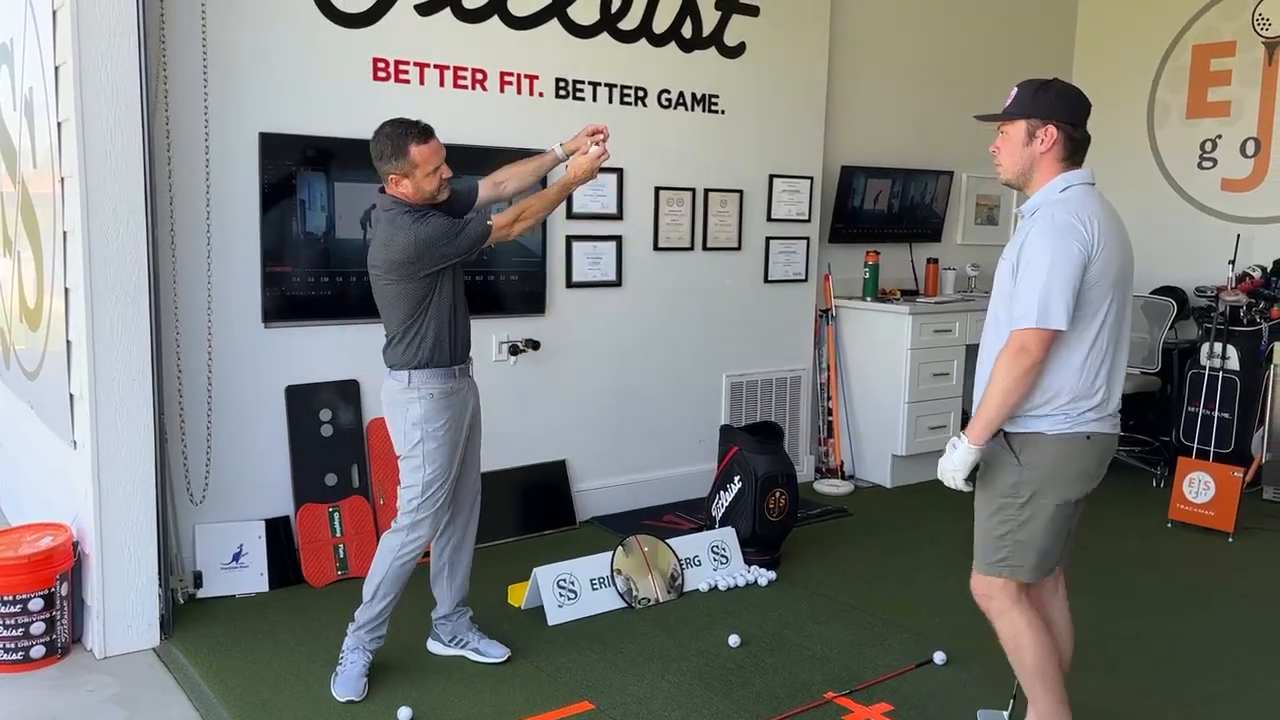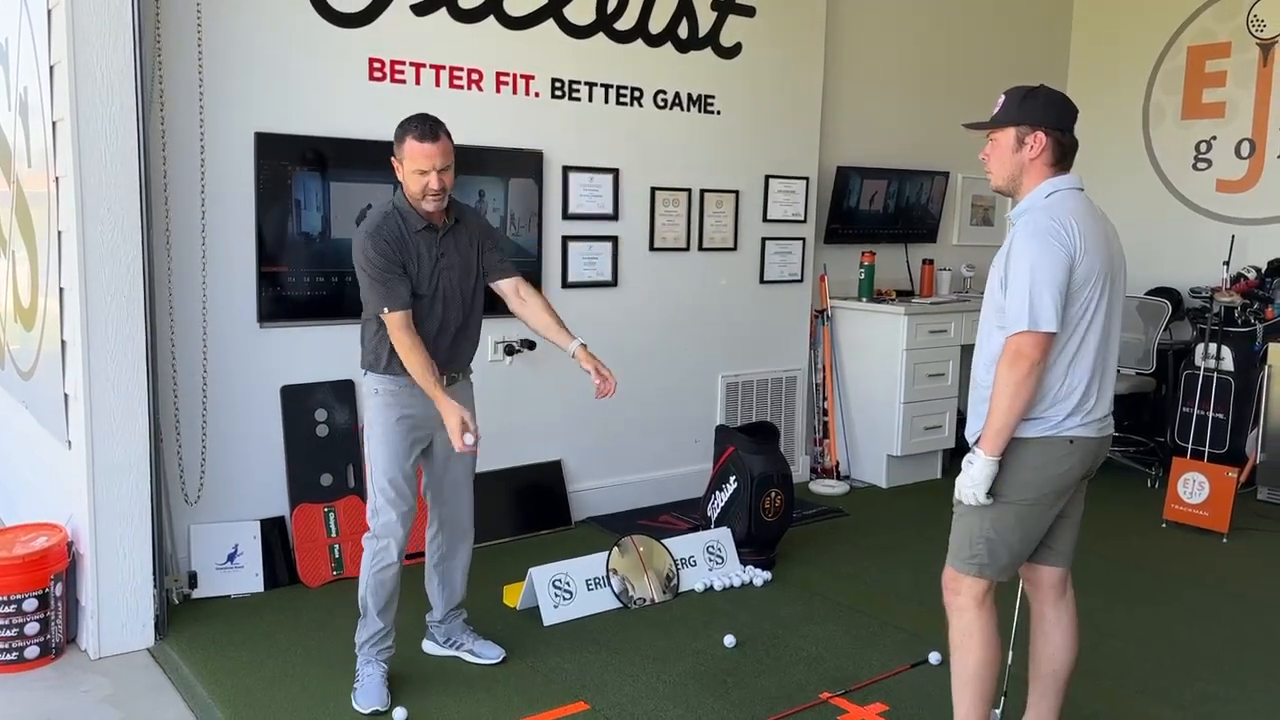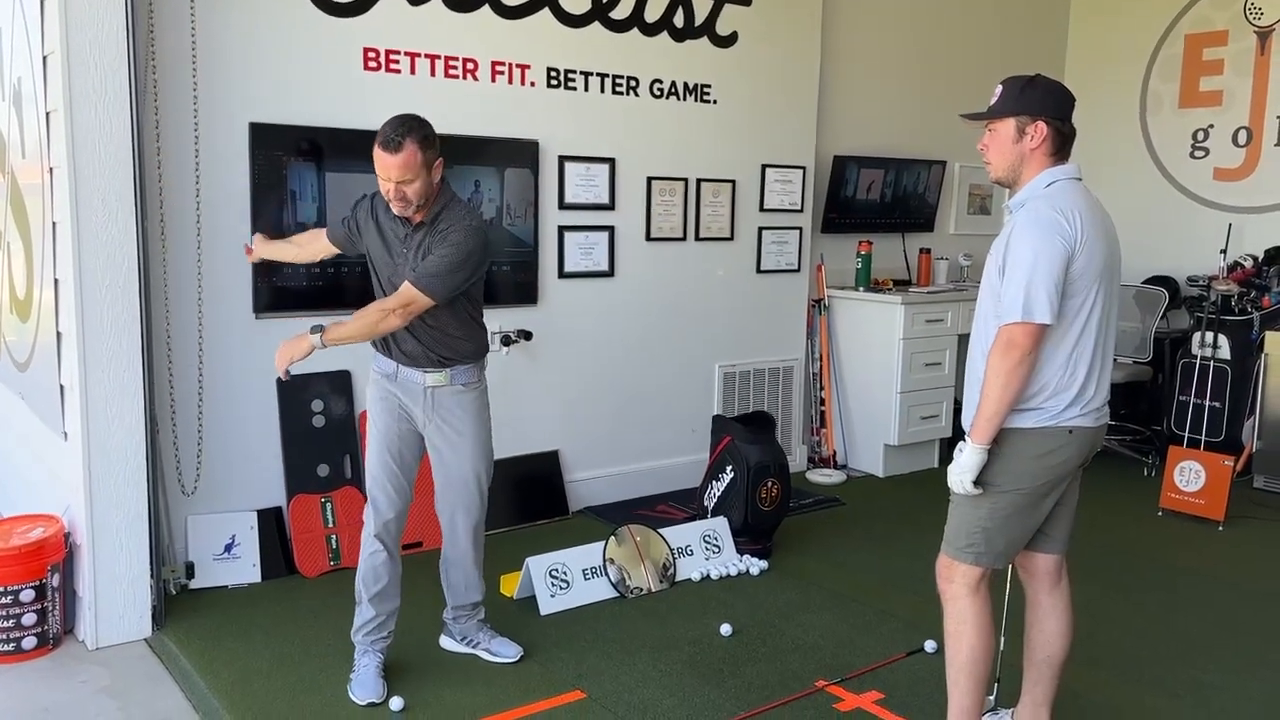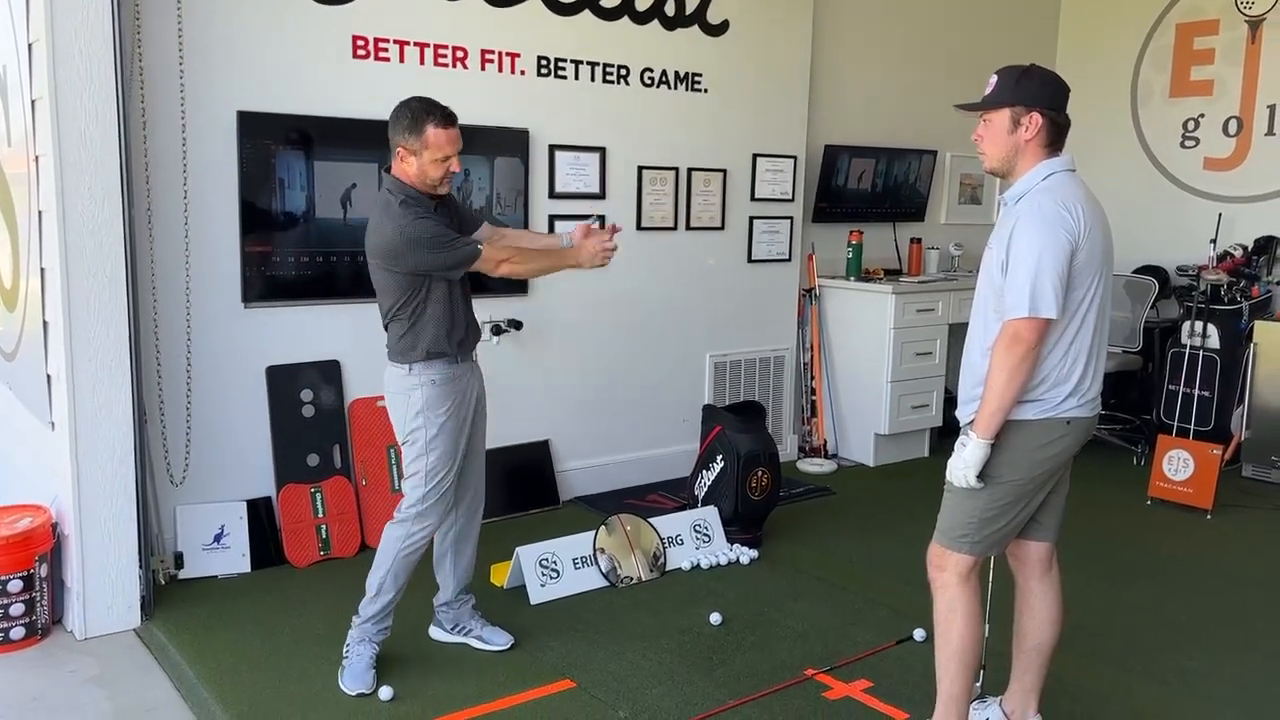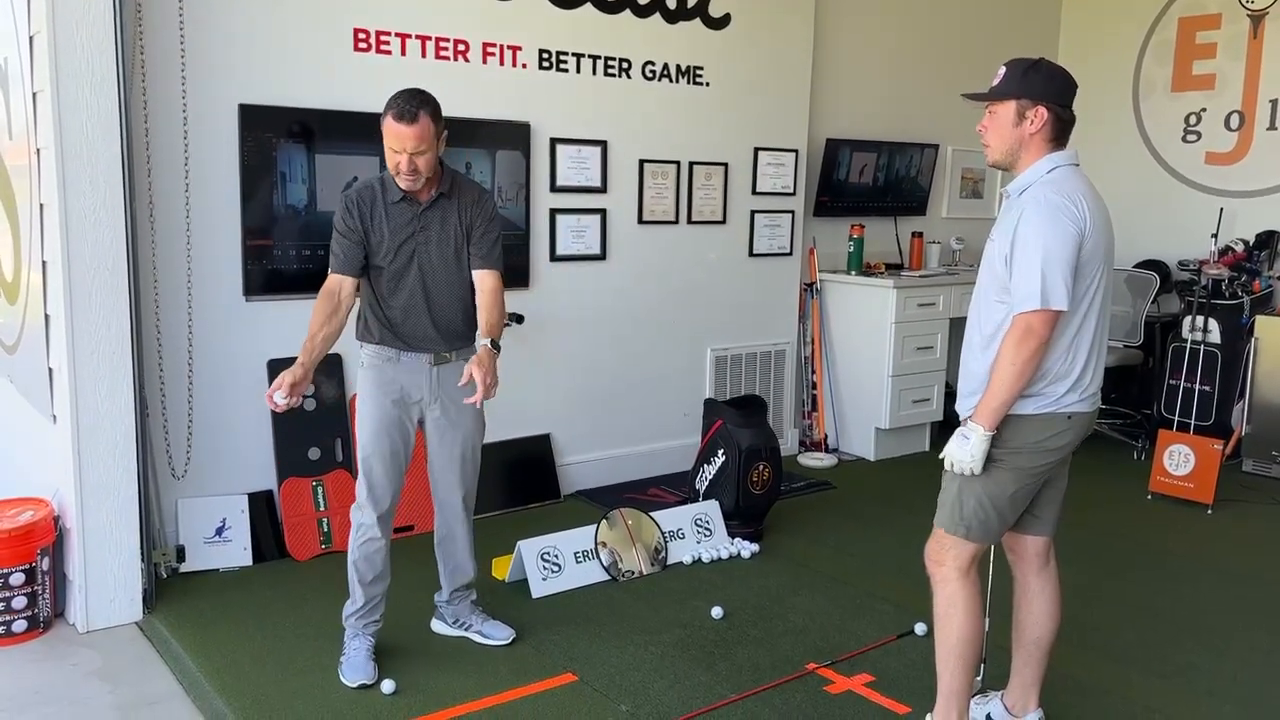
dt=1s
person 1, frame 1
left shoulder: (1058, 220)
right shoulder: (1083, 211)
left elbow: (1028, 347)
left wrist: (968, 440)
left hip: (1038, 439)
right hip: (1065, 432)
left knee: (998, 588)
right knee: (1041, 584)
person 1, frame 2
left shoulder: (1042, 225)
right shoulder: (1085, 218)
left elbow: (1026, 351)
left wrist: (985, 453)
left hip: (1031, 443)
right hip: (1071, 436)
left knee: (966, 587)
right knee: (1048, 584)
person 1, frame 3
left shoulder: (1043, 214)
right shoulder: (1080, 207)
left elbow: (1019, 339)
left wrist: (976, 441)
left hip: (1028, 432)
right hip: (1066, 424)
left knee: (960, 574)
right knee: (1043, 571)
person 1, frame 4
left shoulder: (1041, 207)
right shoulder: (1062, 198)
left elbow: (1023, 334)
left wrist: (979, 435)
left hip: (1022, 423)
right hip: (1052, 417)
left knee: (951, 563)
right knee: (1033, 558)
person 1, frame 5
left shoulder: (1046, 200)
right shoulder: (1060, 192)
left elbow: (1032, 328)
left wrist: (979, 425)
left hip: (1022, 418)
right hip: (1049, 412)
left knee: (949, 556)
right knee: (1030, 552)
person 2, frame 1
left shoulder: (430, 201)
right shoulder: (411, 234)
left elbow: (497, 185)
right elbow: (510, 226)
left wrist: (562, 151)
right wrist: (570, 182)
left hip: (455, 380)
right hip: (422, 391)
left knee: (460, 510)
right knee: (417, 519)
left ankle: (451, 625)
right ankle: (359, 646)
person 2, frame 2
left shoulder: (472, 225)
right shoulder: (378, 236)
left elbow: (518, 292)
right elbow: (402, 331)
left wrist: (577, 348)
right wrist: (442, 403)
left hip: (456, 389)
right hip: (396, 394)
left knee: (455, 518)
right knee: (389, 528)
left ankle: (446, 627)
right ankle: (371, 657)
person 2, frame 3
left shoulder: (464, 231)
right shoulder: (373, 210)
left elbow: (398, 310)
right elbow: (324, 241)
left wrist: (315, 340)
right wrist: (267, 247)
left hip: (457, 385)
right hip: (392, 380)
left knee: (463, 512)
right knee: (384, 516)
left ankle: (464, 624)
right ankle: (370, 647)
person 2, frame 4
left shoulder: (438, 198)
right shoulder: (400, 226)
left elbow: (492, 236)
right elbow: (496, 262)
left wrist: (566, 240)
right wrist: (574, 255)
left hip: (462, 368)
right hip: (425, 381)
left knee: (465, 500)
right knee: (423, 508)
left ankle: (453, 611)
right ankle: (364, 637)
person 2, frame 5
left shoulder: (474, 202)
right shoulder: (360, 203)
left elbow: (487, 284)
right elbow: (339, 291)
left wrist: (487, 349)
right wrist: (306, 363)
left hip: (456, 368)
right hip: (387, 367)
left knee: (456, 498)
right knee: (375, 505)
left ankle: (456, 606)
right ankle: (360, 629)
